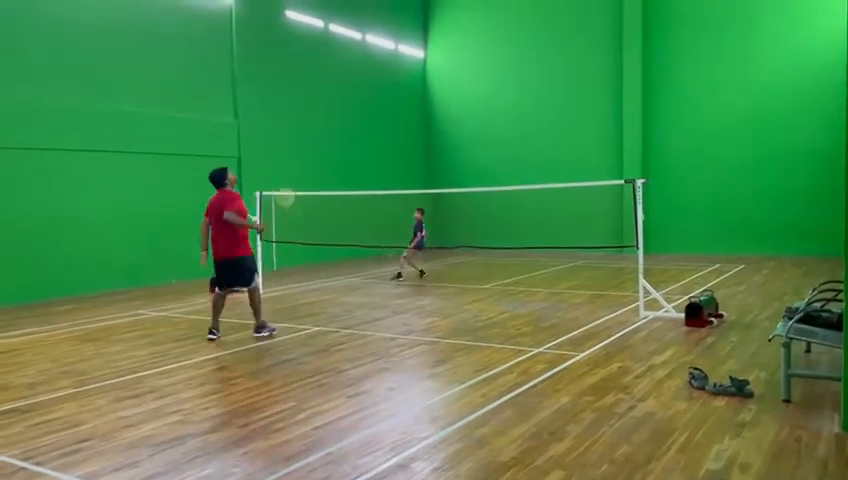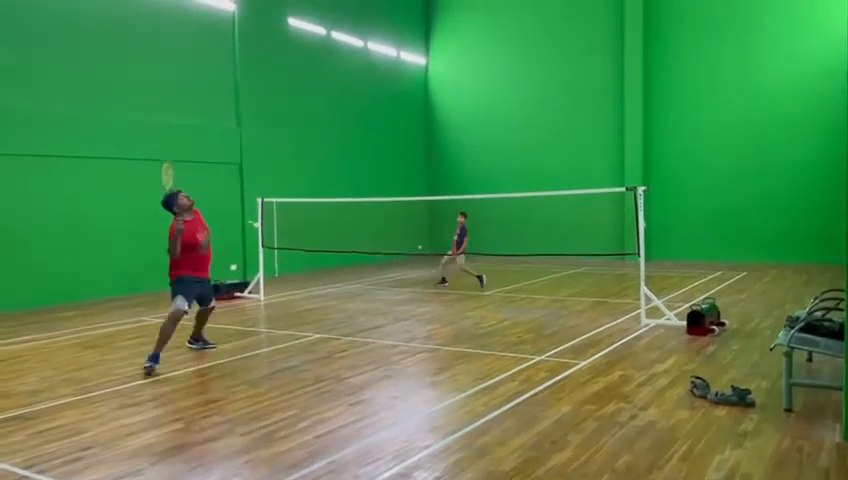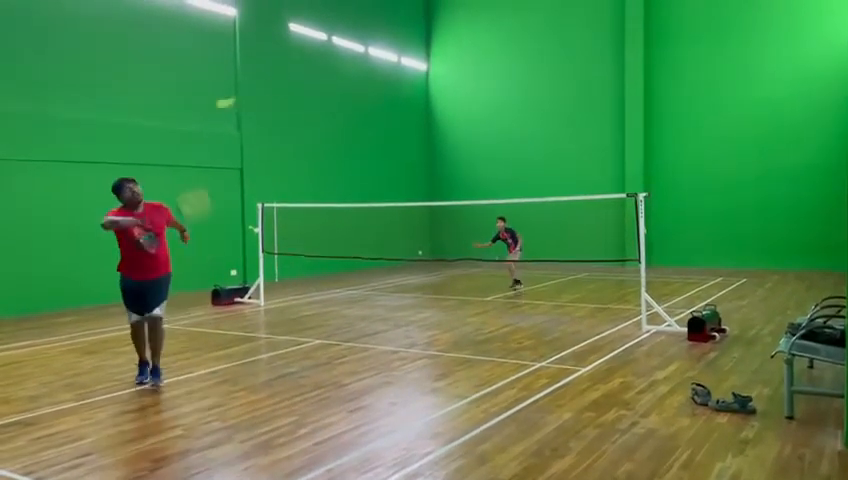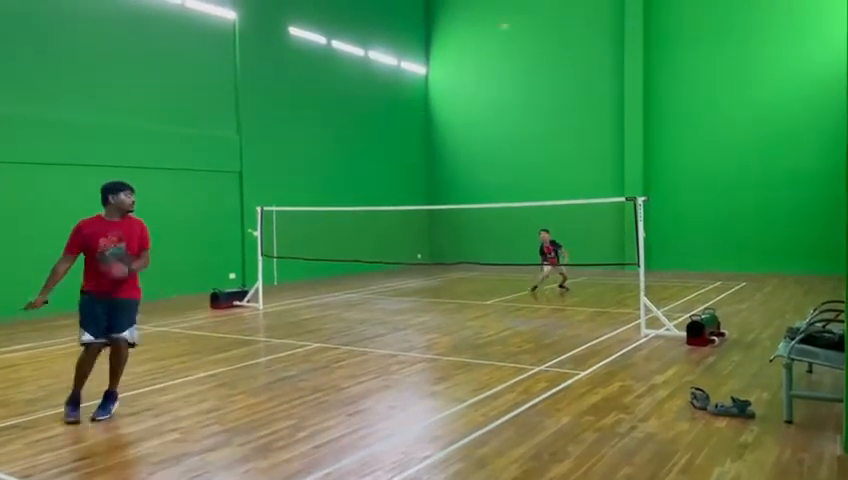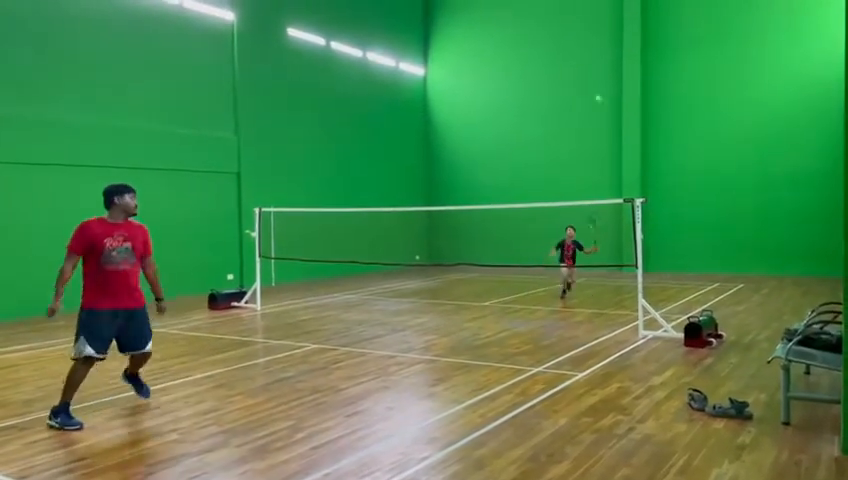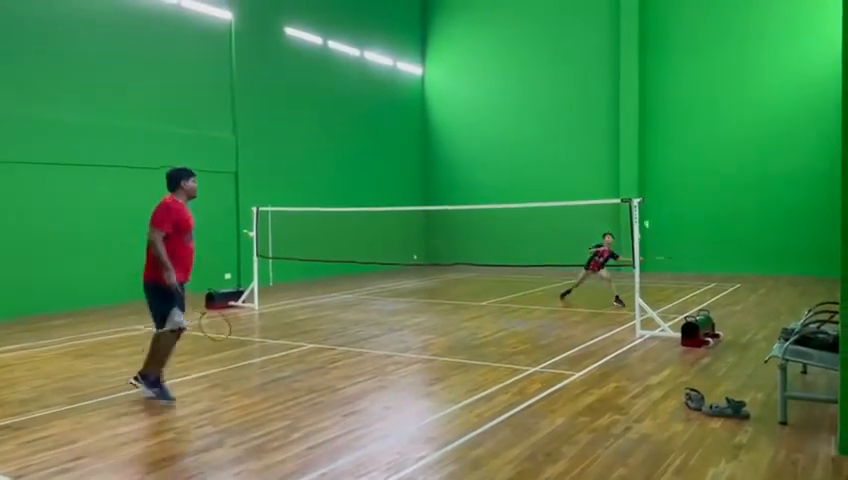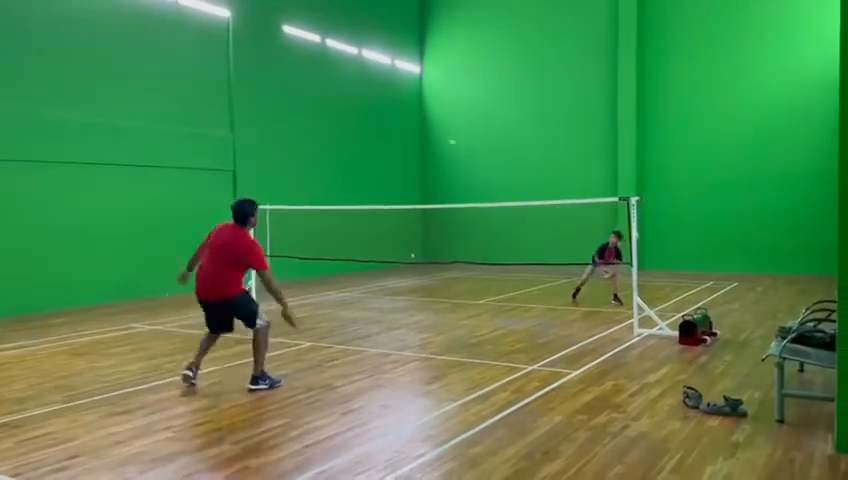
dt=0.4s
person 1, frame 1
left shoulder: (213, 201)
right shoulder: (233, 197)
left elbow: (205, 226)
right elbow: (228, 217)
left wrist: (204, 250)
right wrist: (254, 226)
left hip: (220, 254)
right hip: (239, 252)
left knee: (221, 291)
right knee: (253, 287)
left ankle: (214, 328)
right ankle: (260, 325)
person 1, frame 2
left shoulder: (196, 216)
right shoulder: (177, 227)
right elbow: (174, 255)
right wrist: (177, 235)
left hip: (201, 275)
right hip: (185, 276)
left knee: (208, 306)
right knee: (177, 312)
left ankle: (196, 338)
right ankle: (154, 356)
person 1, frame 3
left shoulder: (159, 210)
right shoulder: (119, 215)
left elbow: (172, 221)
right elbow: (106, 224)
left wrist: (183, 230)
right wrist: (125, 221)
left hip: (159, 276)
right hip: (132, 278)
left knee: (155, 318)
right knee: (137, 322)
left ankle: (156, 367)
right ankle: (143, 363)
person 1, frame 4
left shoulder: (138, 226)
right shoulder: (85, 227)
left elbow: (145, 259)
right elbow: (65, 262)
left wrist: (126, 269)
right wrist: (43, 294)
left hip: (126, 296)
right hip: (94, 295)
left knee: (121, 342)
right knee: (93, 346)
left ankle: (111, 396)
right ankle: (73, 400)
person 1, frame 5
left shoulder: (140, 231)
right shoulder: (88, 229)
left elbow: (148, 266)
right elbow: (69, 264)
left wrist: (160, 298)
right wrist: (57, 297)
left hip: (133, 306)
right hip: (98, 308)
left knee: (143, 351)
right knee: (87, 357)
left ankle: (131, 374)
right ankle: (60, 411)
person 1, frame 6
left shoulder: (180, 207)
right shoulder: (168, 206)
right elbow: (154, 239)
left wrist: (172, 271)
right wrist: (167, 269)
left hip: (174, 280)
right hip: (163, 280)
left knee: (174, 328)
right knee: (173, 327)
left ankle: (147, 376)
right ankle: (150, 378)
person 1, frame 7
left shoulder: (220, 230)
right shoulder: (250, 246)
left elbow: (200, 250)
right elbow: (268, 280)
left wrist: (188, 270)
right wrist: (284, 306)
left hip: (203, 292)
right hip: (228, 293)
left knee: (215, 332)
right knee: (261, 325)
left ankle: (192, 367)
right ankle: (258, 377)
